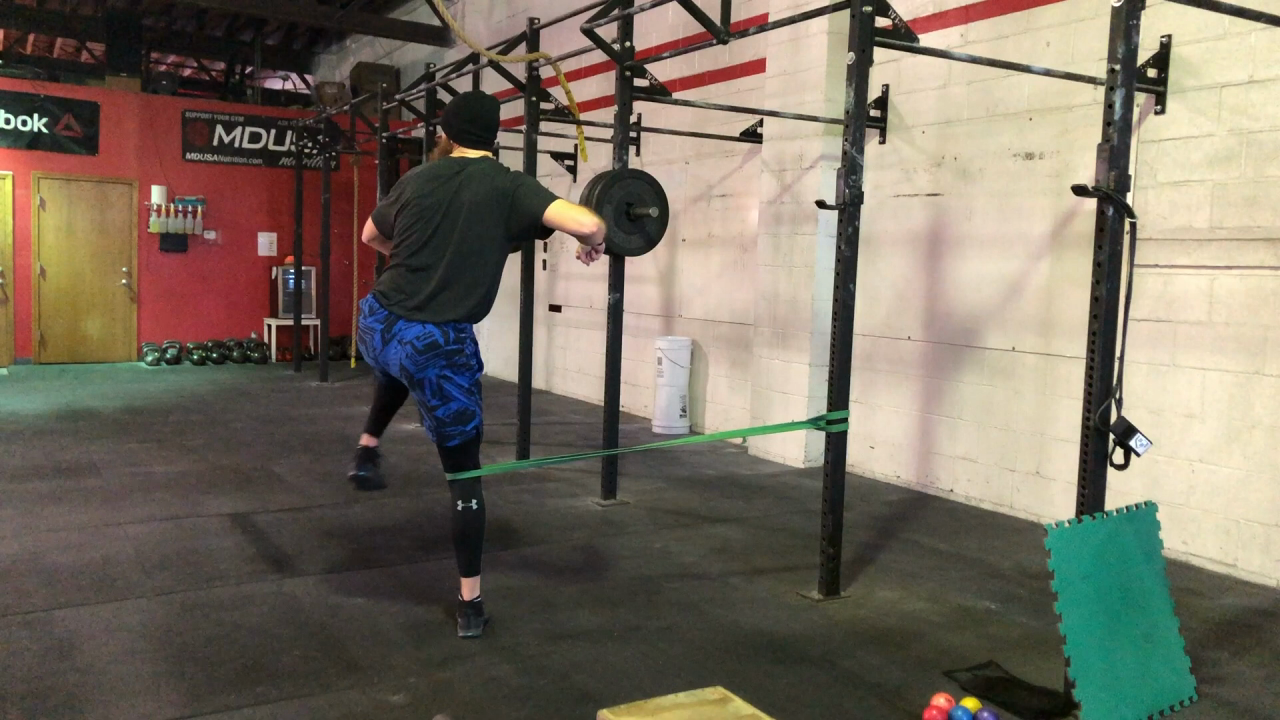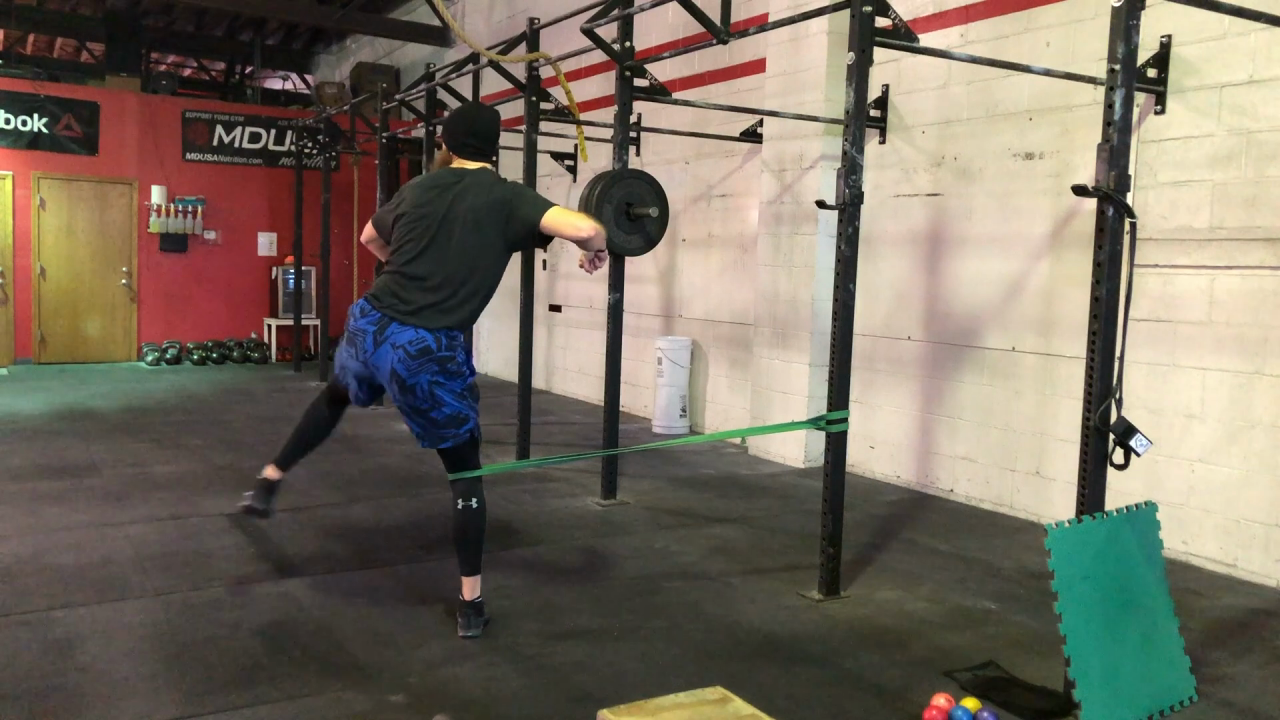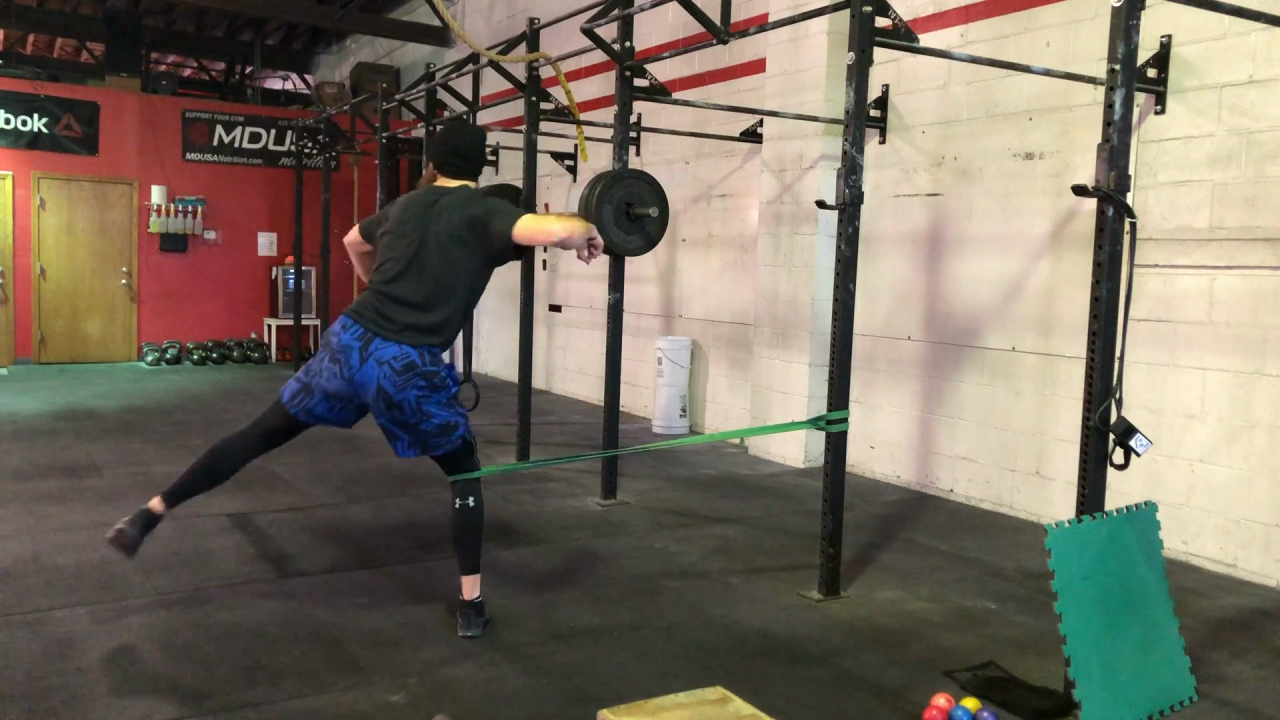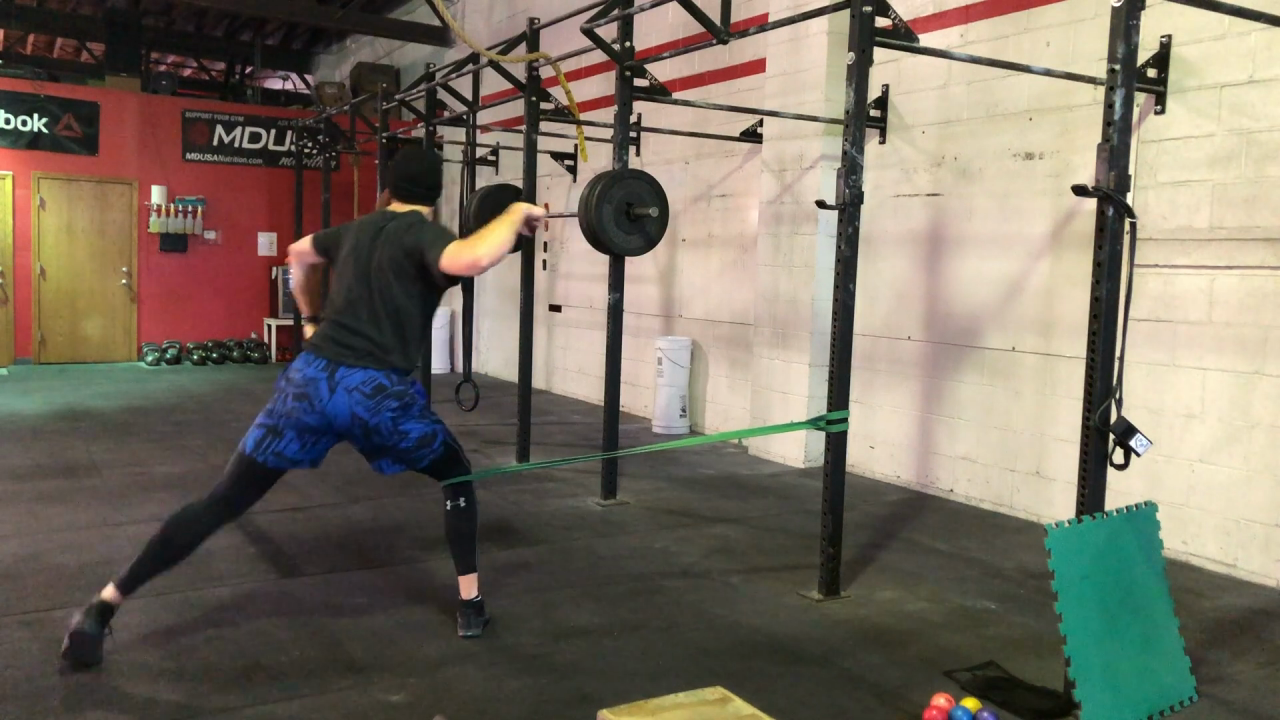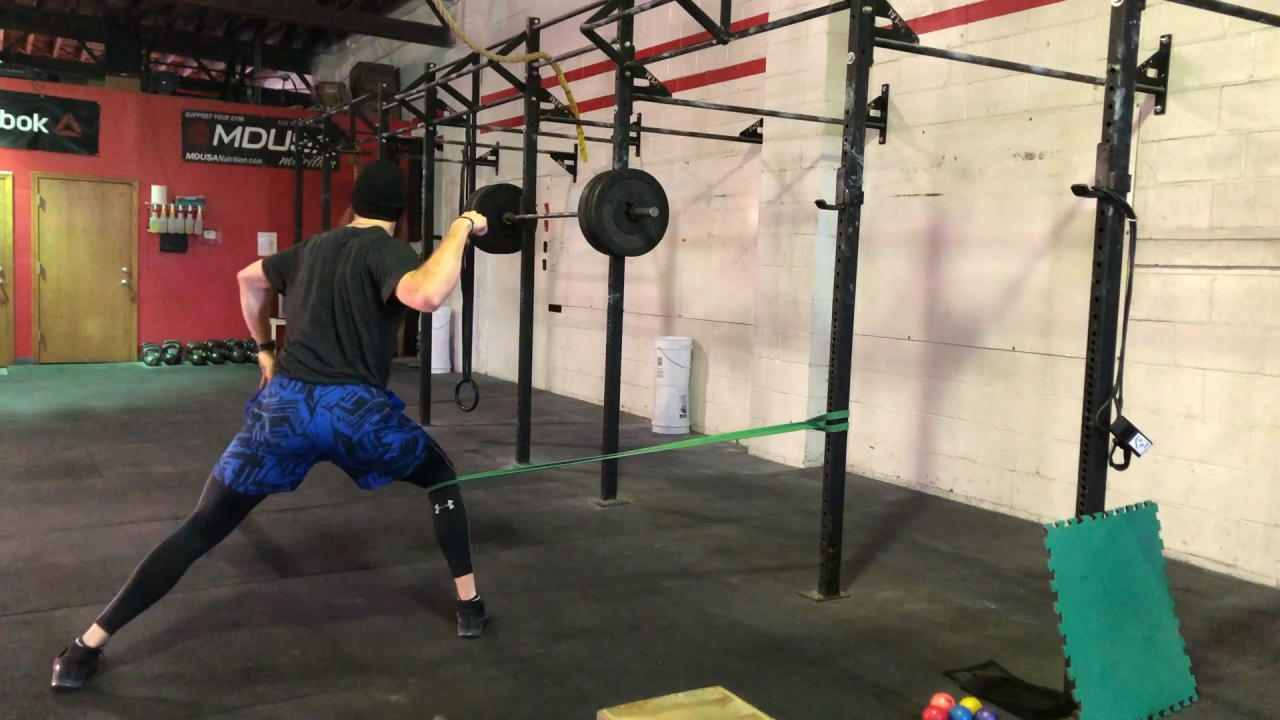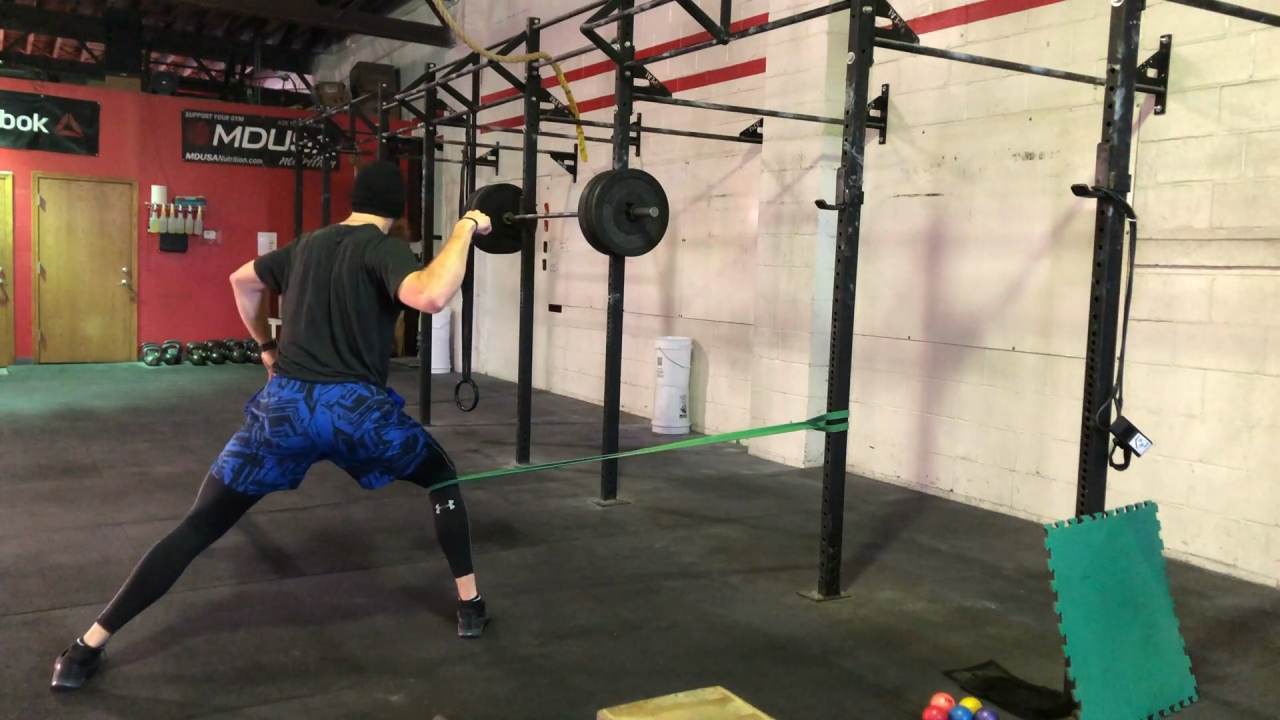
dt=0.2s
person 1, frame 1
left shoulder: (417, 179)
right shoulder: (506, 185)
left elbow: (371, 236)
right elbow: (585, 223)
right wrist: (591, 244)
left hip: (377, 319)
right hip: (437, 344)
right knee: (465, 472)
left ankle: (366, 450)
right ankle: (471, 605)
person 1, frame 2
left shoulder: (417, 189)
right shoulder: (506, 196)
left elbow: (370, 239)
right elbow: (584, 227)
right wrist: (593, 250)
left hip: (370, 324)
right hip: (431, 351)
left knee: (334, 395)
right knee: (465, 474)
left ankle: (265, 483)
right ankle: (471, 606)
person 1, frame 3
left shoulder: (405, 206)
right shoulder: (484, 210)
left elbow: (355, 245)
right elbow: (554, 230)
right wrist: (589, 233)
left hip: (348, 342)
right hip: (410, 369)
left knee: (256, 438)
right knee: (465, 477)
left ankle: (148, 516)
right ankle: (471, 608)
person 1, frame 4
left shoulder: (357, 229)
right shoulder: (425, 235)
left elbow: (298, 255)
right elbow: (471, 260)
right wrist: (517, 215)
left hip: (311, 381)
right hip: (380, 395)
left knee: (220, 502)
right knee: (457, 478)
left ankle: (101, 608)
right ankle: (470, 608)
person 1, frame 5
left shoulder: (313, 248)
right shoulder: (387, 252)
left elbow: (249, 280)
right elbow: (426, 294)
left wrist: (265, 349)
right wrist: (459, 231)
left hip: (283, 406)
right hip: (355, 412)
left knee: (200, 531)
right knee: (442, 478)
left ankle: (85, 649)
right ankle: (470, 607)
person 1, frame 6
left shoulder: (307, 245)
right shoulder: (383, 249)
left elbow: (242, 280)
right elbow: (430, 295)
left wrist: (267, 347)
right wrist: (462, 231)
left hip: (283, 405)
right hip: (355, 411)
left knee: (198, 528)
right knee: (442, 477)
left ankle: (86, 648)
right ankle: (471, 607)
